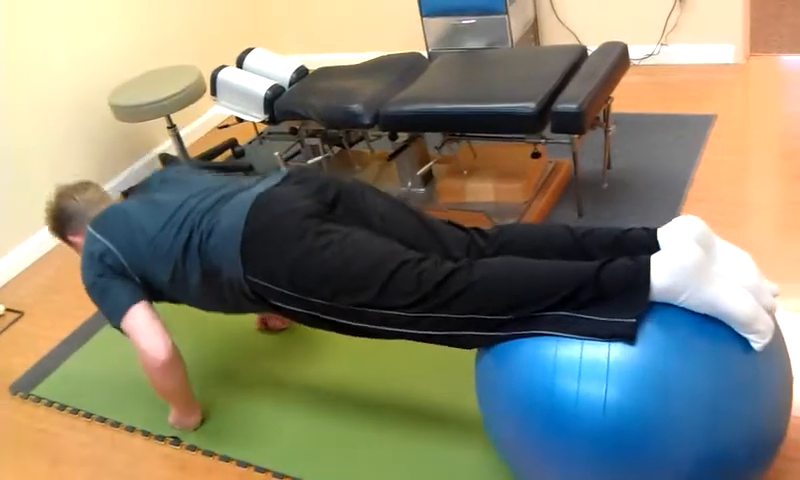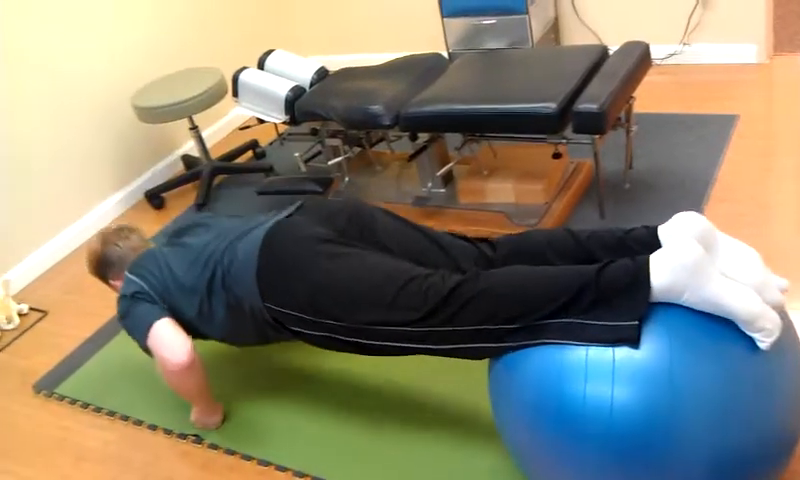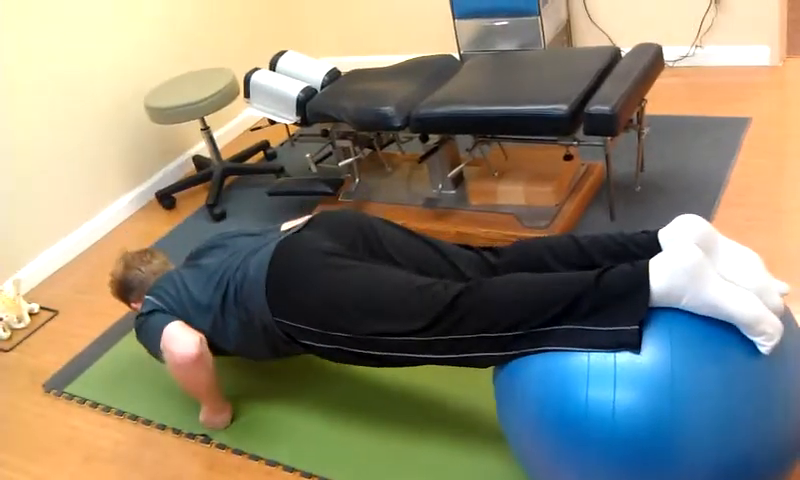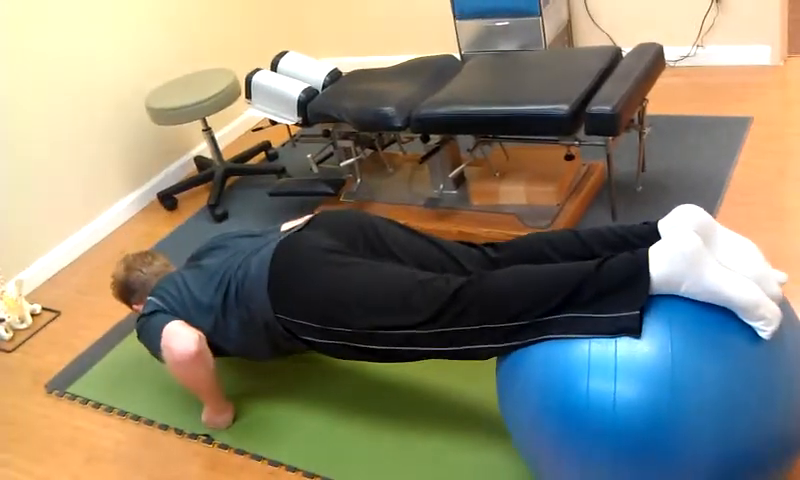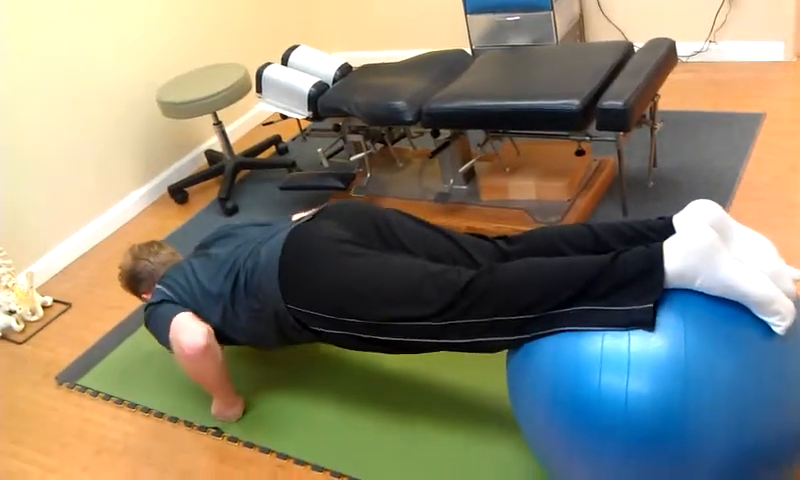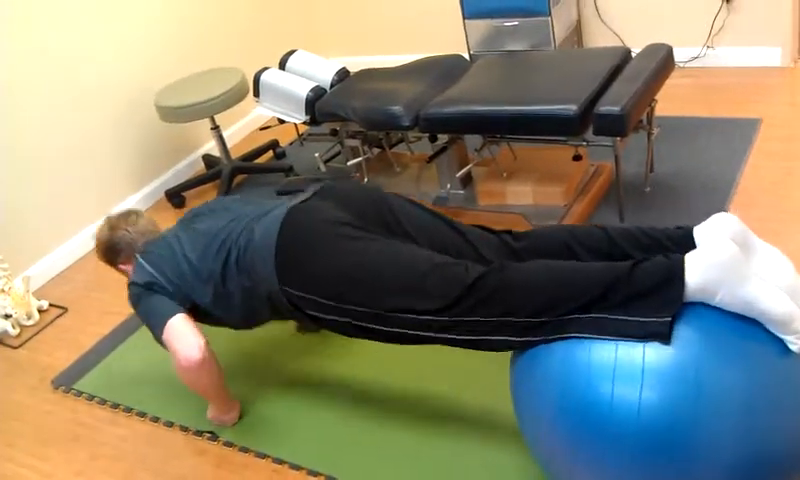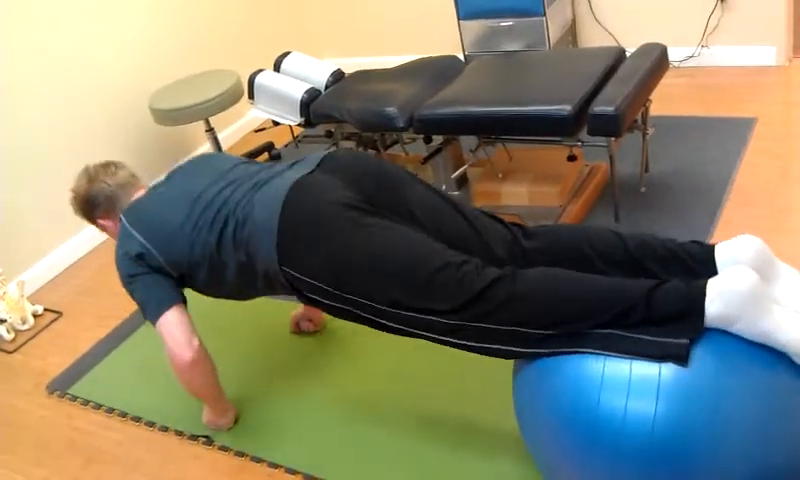
dt=0.4s
person 1, frame 1
left shoulder: (100, 259)
right shoulder: (156, 181)
left elbow: (158, 352)
left wrist: (185, 411)
right wrist: (281, 302)
left hip: (278, 248)
right hip: (304, 185)
left knee: (450, 297)
right knee: (472, 252)
left ankle: (654, 279)
right ankle: (662, 242)
person 1, frame 2
left shoulder: (137, 294)
right shoulder: (188, 227)
left elbow: (177, 355)
left wrist: (206, 410)
right wrist: (303, 318)
left hip: (292, 277)
right hip: (321, 212)
left knee: (458, 310)
right knee: (485, 263)
left ankle: (657, 280)
right ankle: (667, 240)
person 1, frame 3
left shoulder: (153, 313)
right shoulder: (211, 246)
left elbow: (188, 348)
right elbow: (306, 219)
left wrist: (215, 408)
left hip: (301, 291)
right hip: (336, 228)
left knee: (461, 320)
right knee: (492, 271)
left ankle: (659, 283)
right ankle: (670, 244)
person 1, frame 4
left shoulder: (154, 313)
right shoulder: (211, 248)
left elbow: (186, 348)
right elbow: (304, 220)
left wrist: (216, 409)
left hip: (302, 290)
right hip: (337, 230)
left knee: (466, 312)
right knee: (493, 266)
left ankle: (657, 271)
right ankle: (669, 234)
person 1, frame 5
left shoulder: (163, 302)
right shoulder: (216, 237)
left elbow: (197, 342)
right elbow: (304, 220)
left wrist: (226, 402)
right wrist: (325, 314)
left hip: (314, 279)
right hip: (343, 217)
left knee: (477, 305)
right knee: (504, 258)
left ankle: (673, 265)
right ankle: (680, 229)
person 1, frame 6
left shoulder: (146, 280)
right shoulder: (202, 209)
left elbow: (191, 355)
left wrist: (222, 408)
right wrist: (319, 304)
left hip: (311, 259)
right hip: (337, 198)
left knee: (477, 301)
right knee: (508, 256)
left ankle: (690, 279)
right ankle: (699, 239)
person 1, frame 7
left shoulder: (133, 247)
right shoulder: (193, 165)
left elbow: (184, 350)
left wrist: (218, 410)
right wrist: (311, 302)
left hip: (314, 234)
right hip: (343, 167)
left knee: (486, 304)
right knee: (517, 253)
left ankle: (712, 304)
right ankle: (720, 262)
